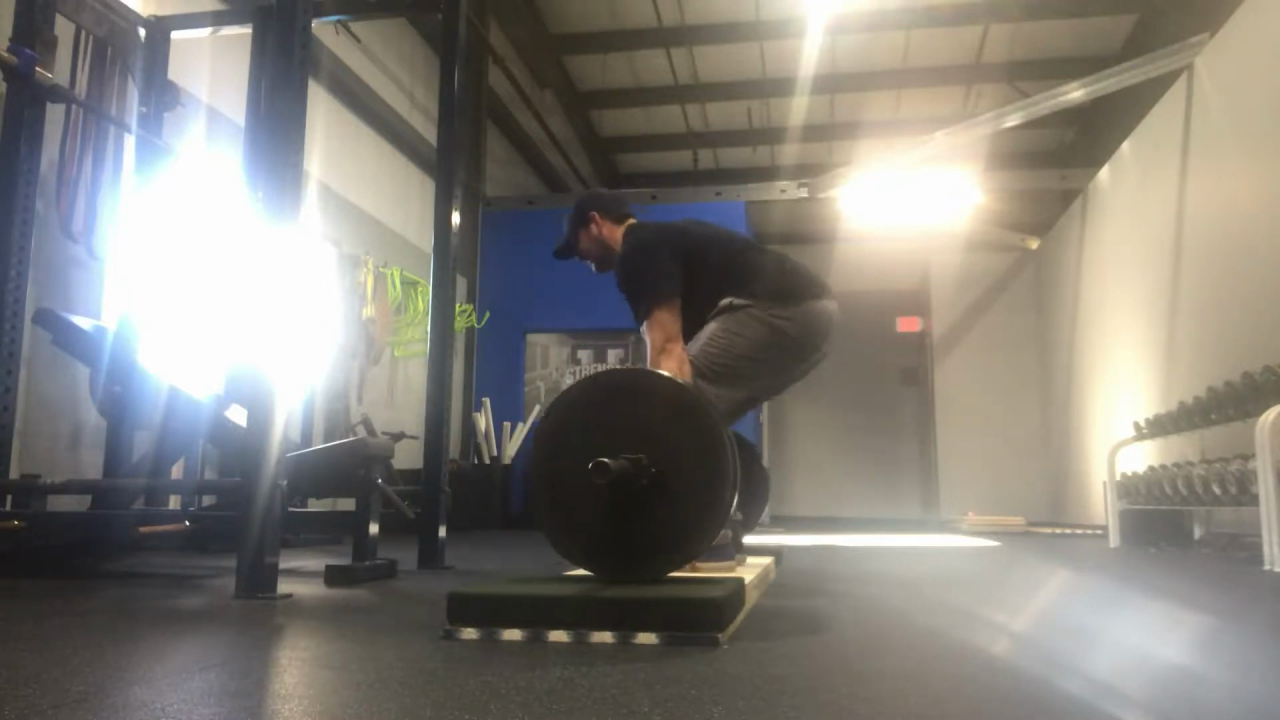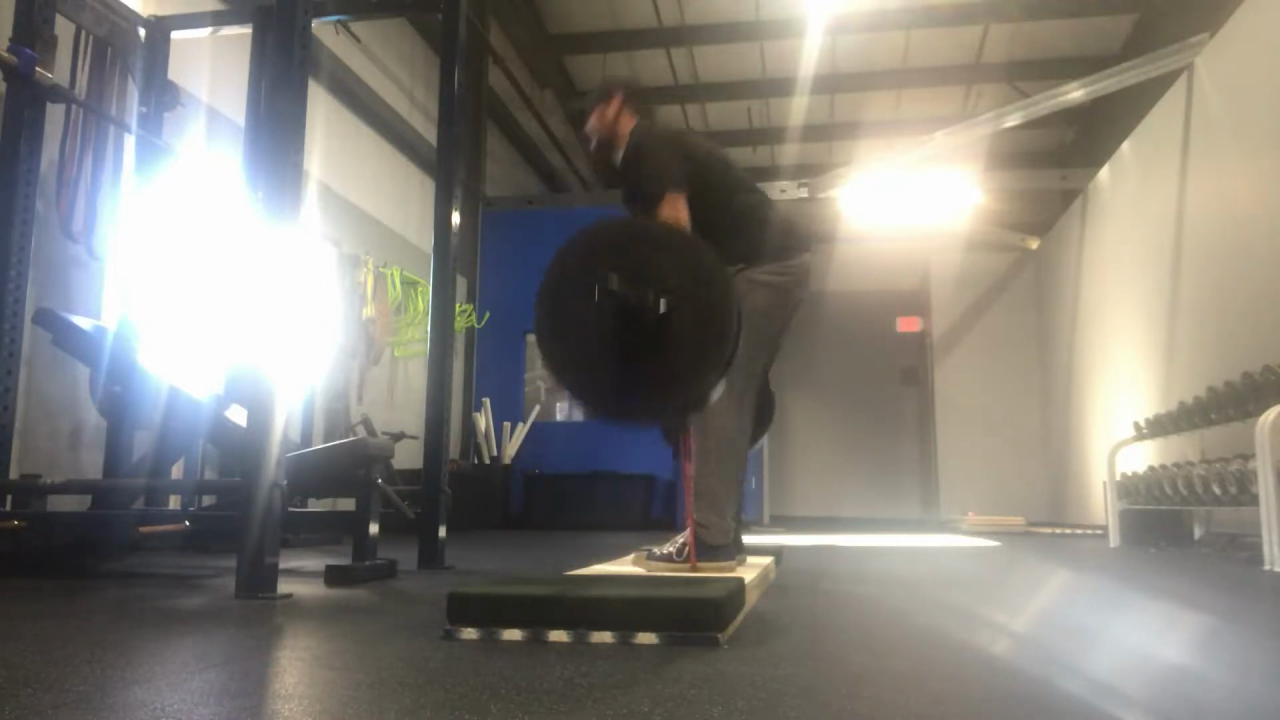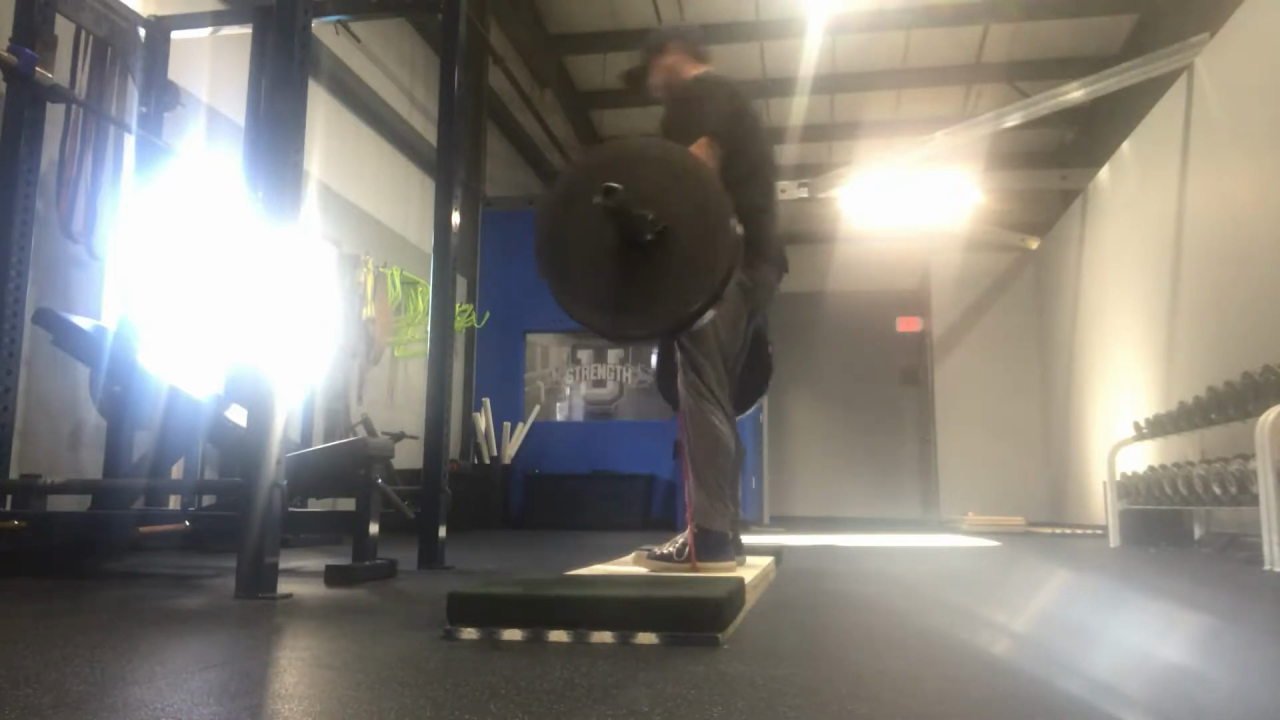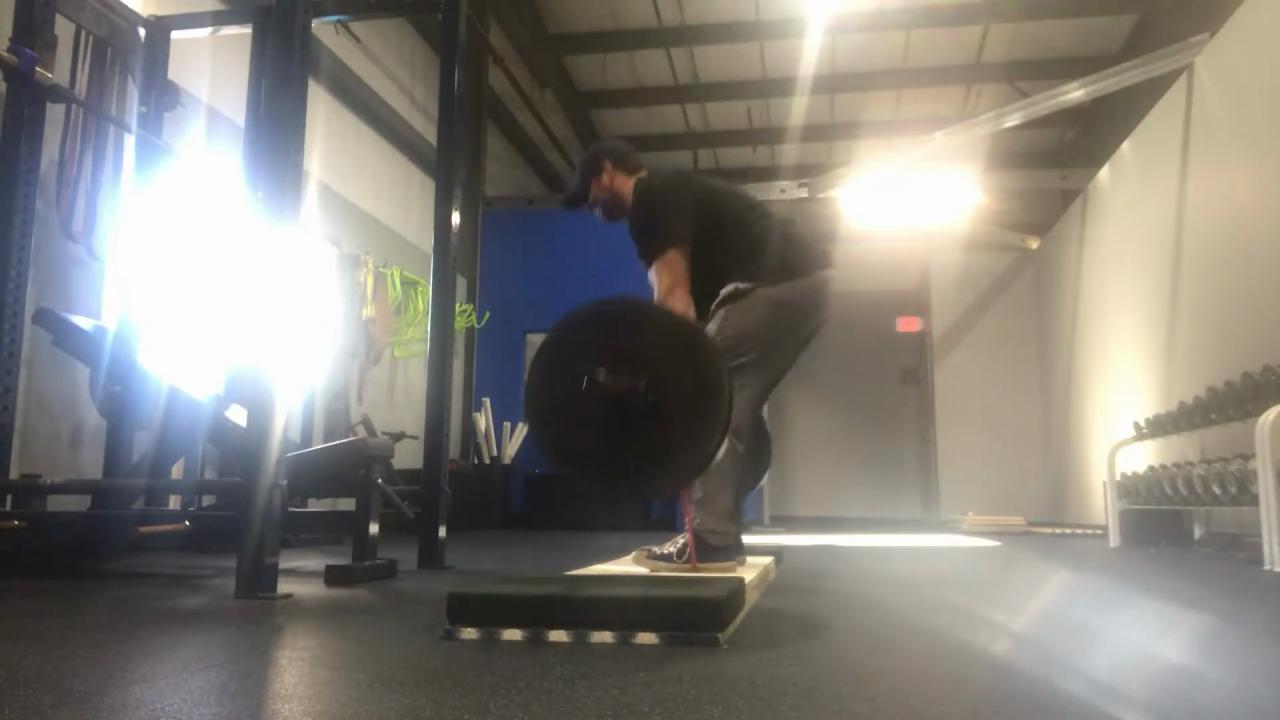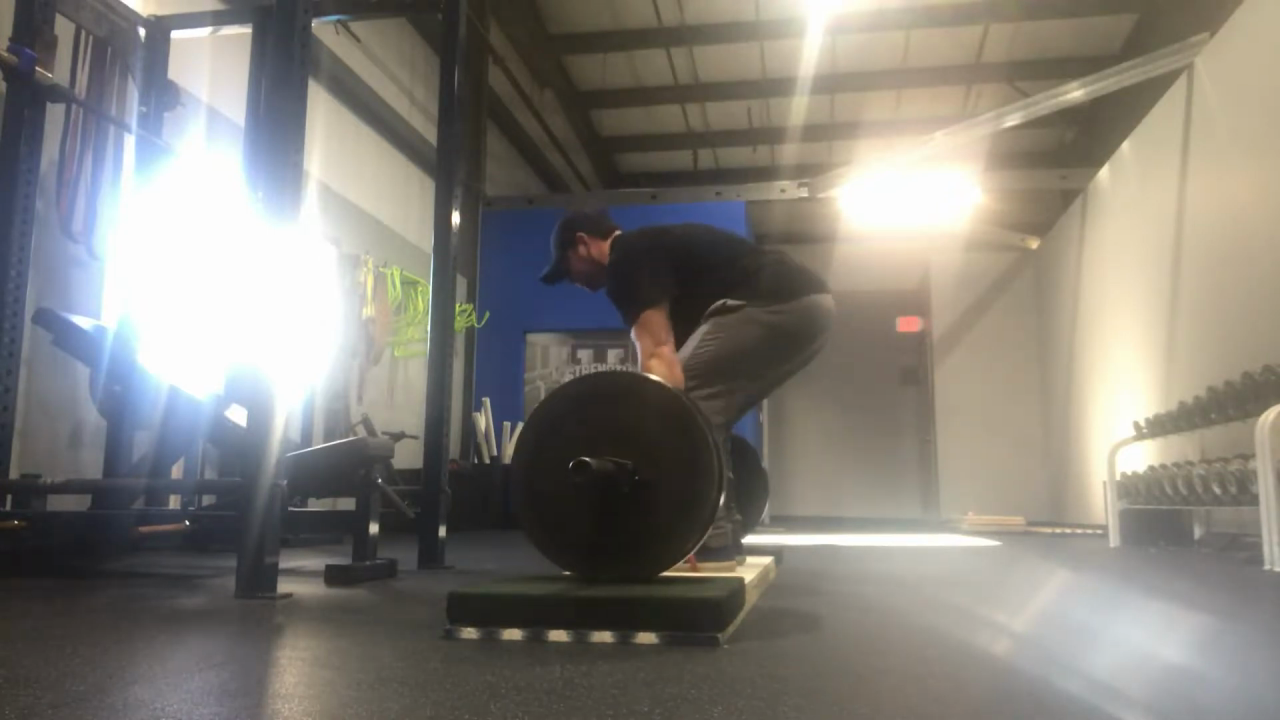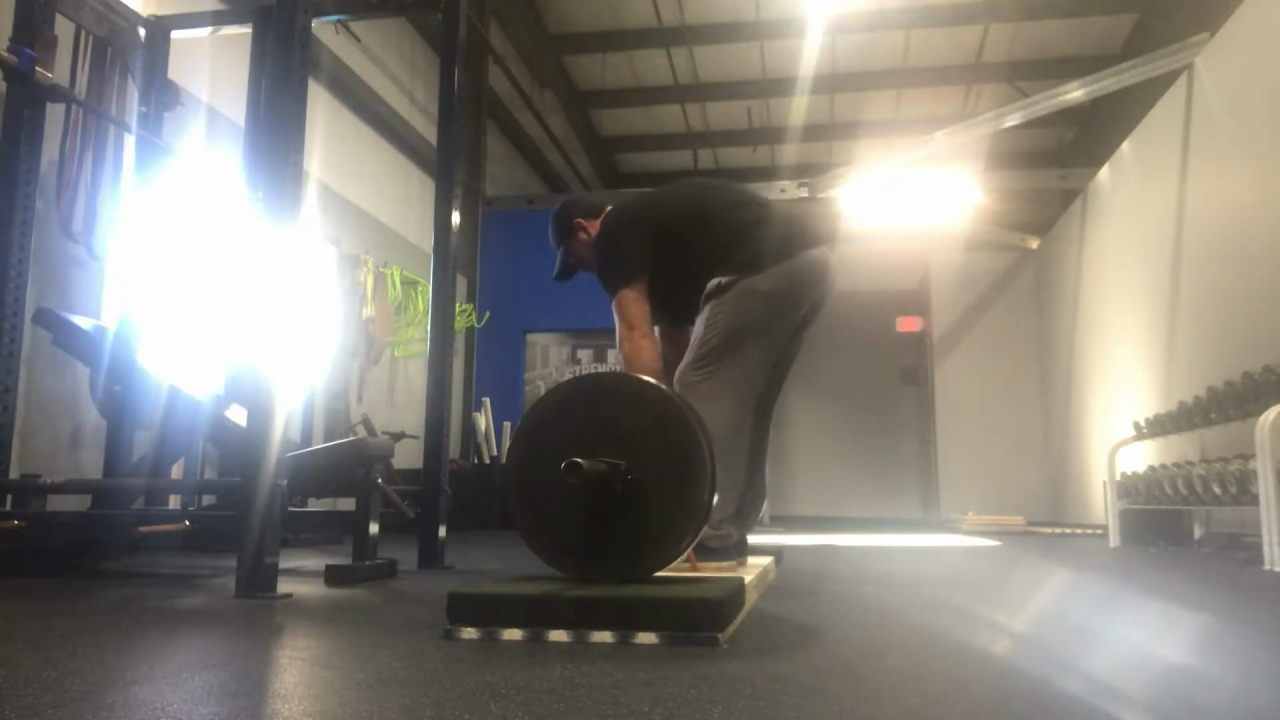
dt=0.5s
person 1, frame 1
left shoulder: (640, 252)
right shoulder: (659, 244)
left elbow: (666, 349)
right elbow: (679, 345)
left hip: (783, 308)
right hip: (808, 311)
right ankle: (714, 535)
person 1, frame 2
left shoulder: (644, 148)
right shoulder: (659, 149)
left elbow: (674, 230)
right elbow: (684, 237)
left hip: (761, 262)
right hip: (776, 260)
left knee: (714, 393)
right knee: (725, 395)
left ankle: (709, 542)
right ankle: (720, 535)
person 1, frame 3
left shoulder: (697, 93)
right shoulder: (726, 101)
right hip: (750, 260)
left knee: (702, 397)
right knee: (712, 398)
left ankle: (708, 540)
right ankle: (719, 535)
person 1, frame 4
left shoulder: (653, 198)
right shoulder: (672, 194)
left elbow: (673, 294)
right elbow: (689, 293)
left hip: (779, 282)
right hip: (801, 279)
right knee: (727, 406)
left ankle: (710, 542)
right ankle: (720, 535)
person 1, frame 5
left shoulder: (628, 259)
right shoulder: (651, 252)
left elbow: (657, 355)
right elbow: (669, 352)
left hip: (780, 305)
right hip: (805, 305)
right knee: (703, 409)
left ankle: (709, 543)
right ankle: (722, 536)
person 1, frame 6
left shoulder: (616, 232)
right shoulder: (656, 226)
left elbow: (636, 333)
right elbow: (672, 330)
left hip: (769, 266)
right hip: (806, 258)
left knee: (703, 390)
right knee: (738, 402)
left ankle: (711, 542)
right ankle: (728, 533)
